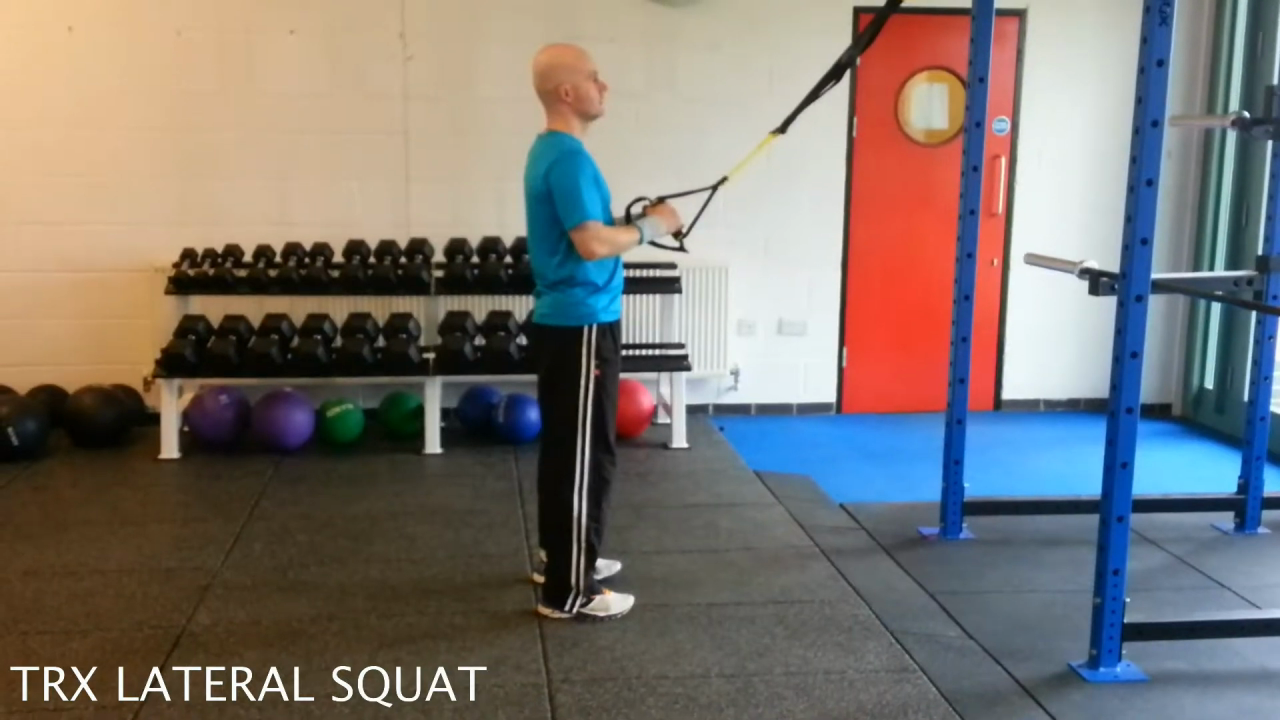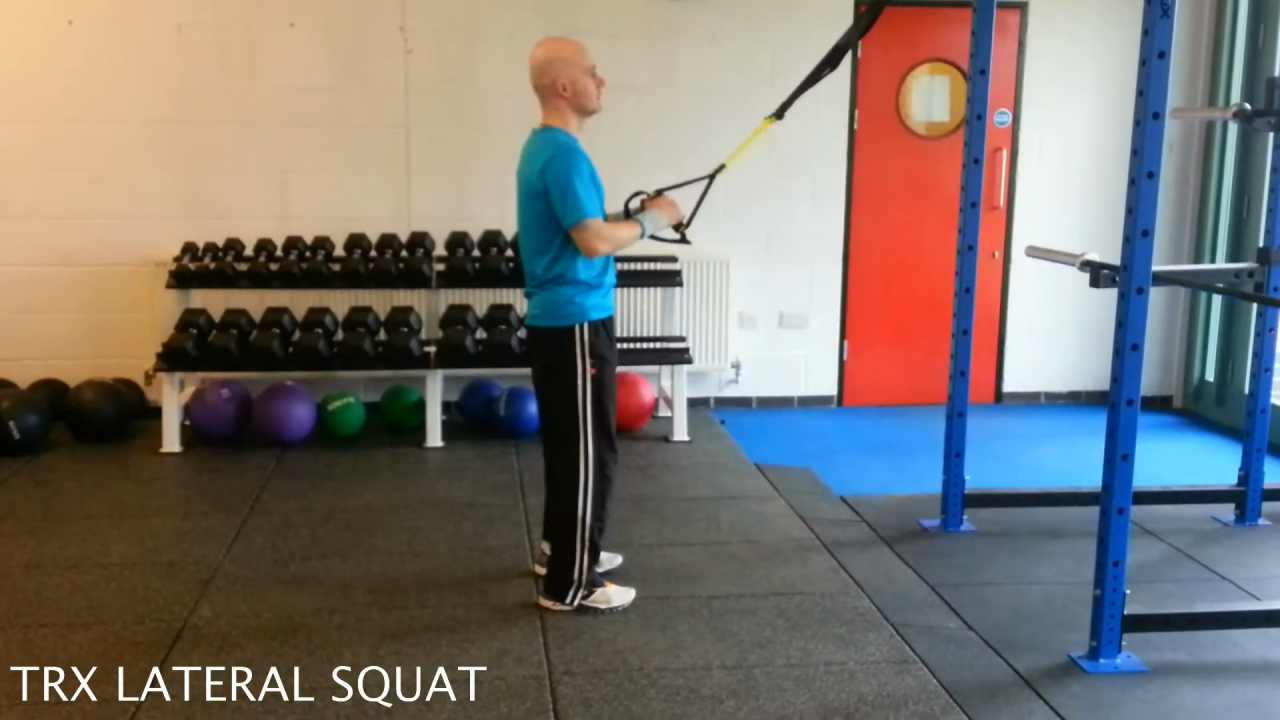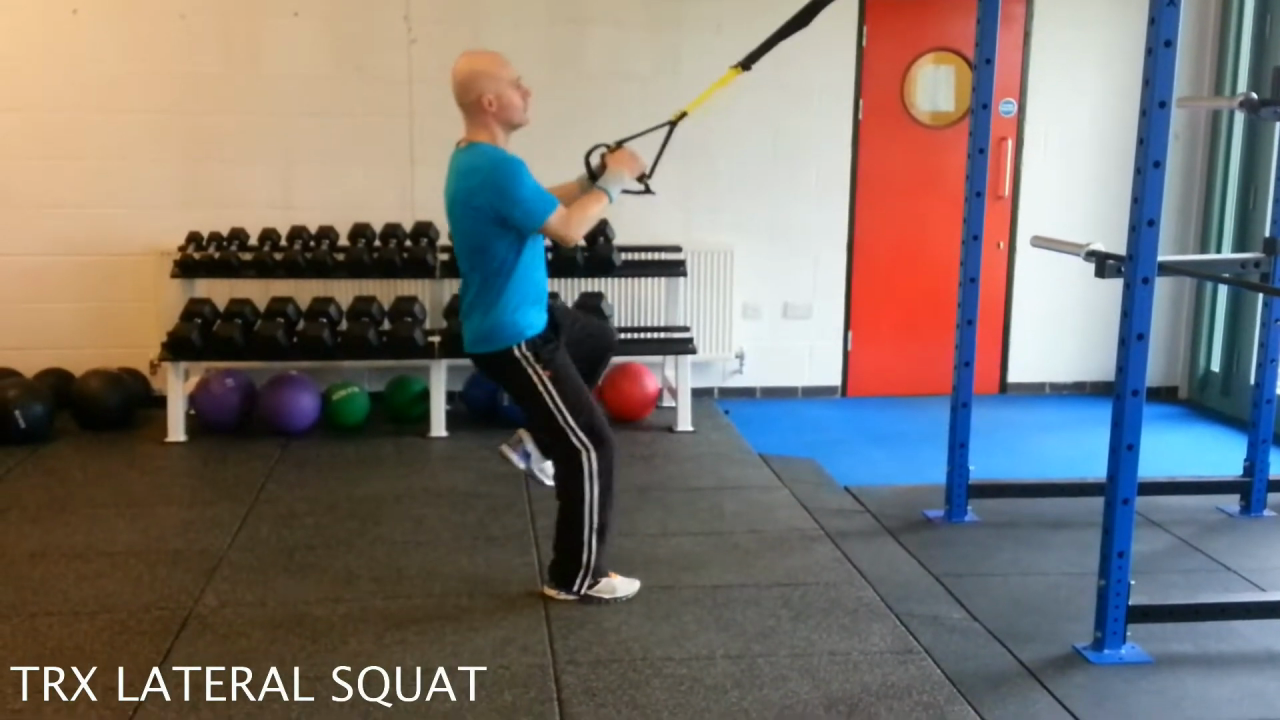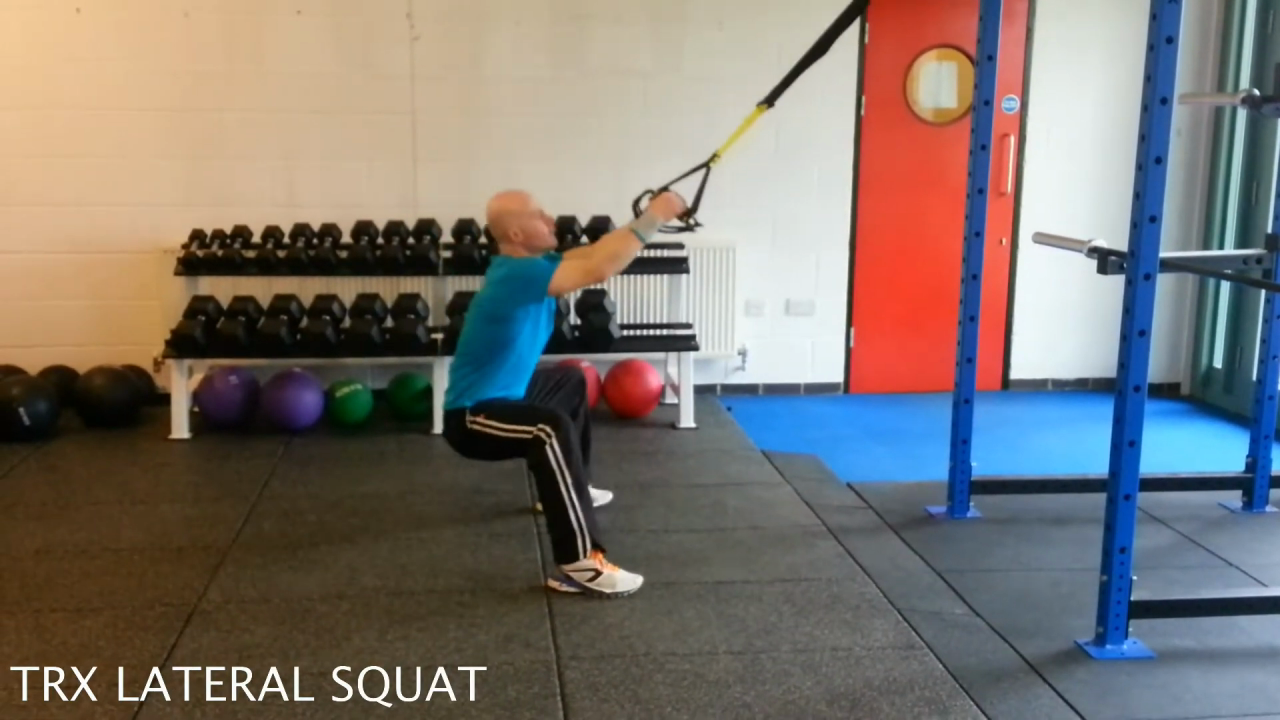
dt=1s
person 1, frame 1
left shoulder: (551, 150)
right shoulder: (568, 157)
right elbow: (591, 244)
left wrist: (634, 222)
right wrist: (650, 226)
left hip: (564, 320)
right hip: (580, 326)
left knee: (565, 450)
right knee: (585, 457)
left ankle: (559, 556)
right ankle: (567, 589)
person 1, frame 2
left shoulder: (544, 147)
right shoulder: (563, 154)
right elbow: (593, 241)
left wrist: (632, 216)
right wrist: (650, 220)
left hip: (558, 319)
right hip: (574, 324)
left knee: (569, 445)
right knee: (590, 453)
left ankle: (560, 549)
right ankle: (570, 584)
person 1, frame 3
left shoulder: (474, 159)
right shoulder: (495, 168)
left elbow: (539, 208)
right elbow: (567, 229)
left wrist: (593, 180)
right wrist: (614, 181)
left hip: (522, 317)
right hip: (511, 338)
left knee: (598, 341)
right knee: (590, 445)
left ankle: (537, 438)
right ankle: (575, 577)
person 1, frame 4
left shoulder: (526, 264)
right shoulder: (516, 275)
left elbow: (591, 253)
right elbow: (598, 269)
left wrist: (648, 218)
right wrist: (652, 219)
left hip: (503, 393)
right hip: (472, 415)
left knee: (571, 381)
right knee: (552, 430)
left ankle: (569, 491)
right ankle: (578, 564)
